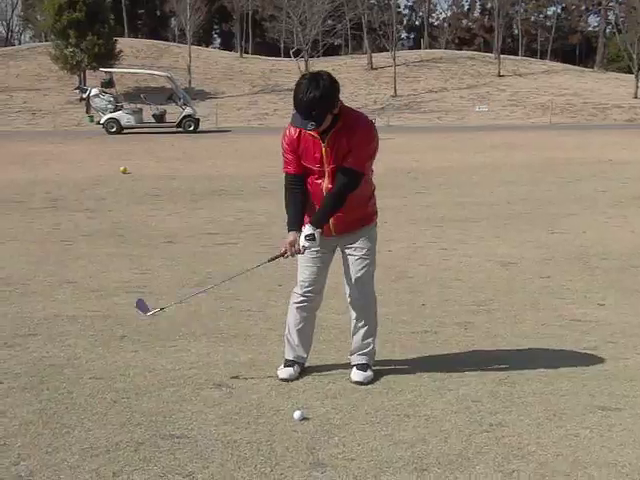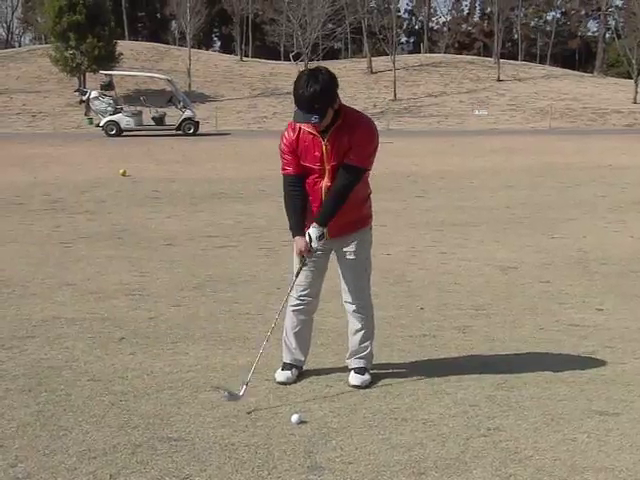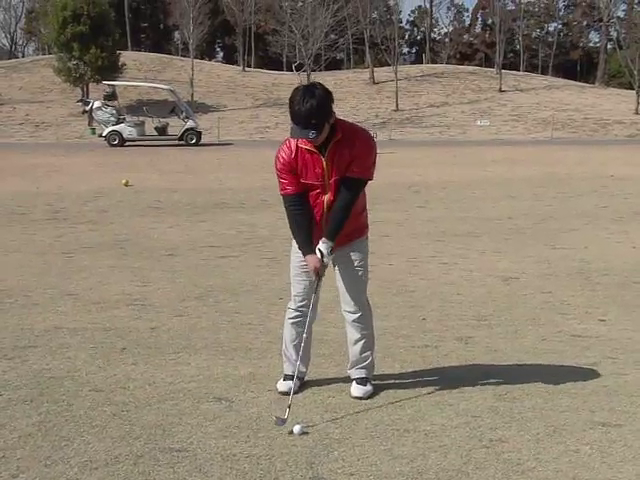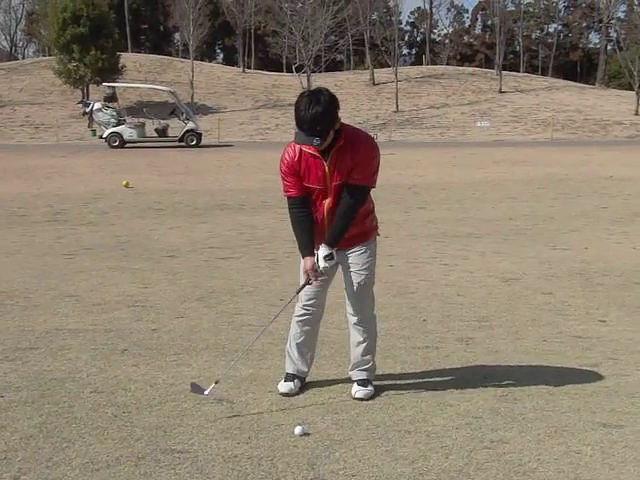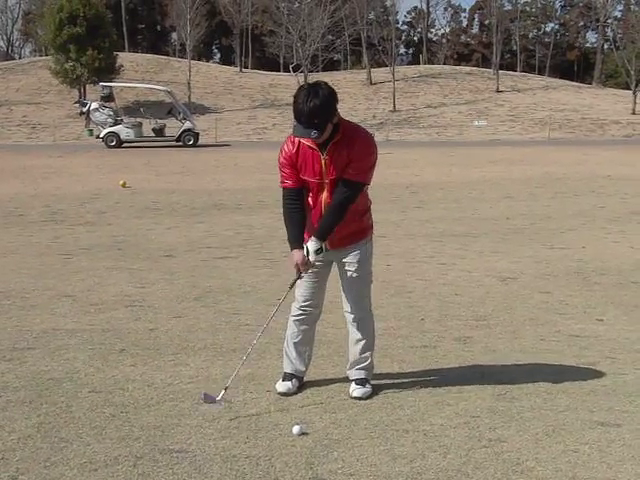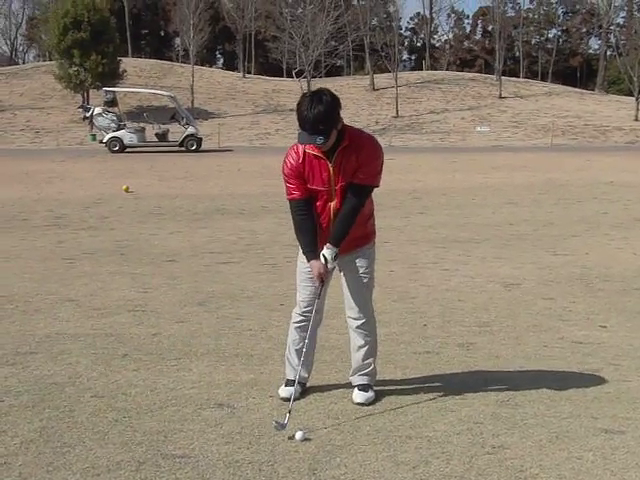
dt=0.4s
person 1, frame 1
left shoulder: (362, 129)
right shoulder: (293, 133)
left elbow: (347, 185)
right elbow: (294, 184)
left wrist: (316, 226)
right wrist: (294, 229)
left hip: (358, 225)
right hip: (312, 225)
left knee: (361, 293)
right knee: (304, 292)
left ankle: (362, 358)
right ankle: (294, 356)
person 1, frame 2
left shoulder: (362, 128)
right shoulder: (292, 133)
left elbow: (347, 183)
right elbow: (293, 186)
left wrist: (320, 225)
right wrist: (298, 232)
left hip: (352, 228)
right hip: (309, 229)
left knee: (357, 298)
right knee: (301, 297)
left ankle: (360, 362)
right ankle: (292, 360)
person 1, frame 3
left shoulder: (360, 140)
right shoulder: (287, 152)
left elbow: (348, 195)
right elbow: (295, 205)
left wrist: (327, 242)
right wrist: (309, 251)
left hip: (349, 238)
right hip: (307, 241)
left knee: (356, 306)
right knee: (298, 306)
left ankle: (361, 372)
right ankle: (293, 371)
person 1, frame 4
left shoulder: (363, 146)
right shoulder: (292, 155)
left elbow: (352, 202)
right elbow: (298, 207)
left wrist: (330, 248)
right wrist: (307, 254)
left hip: (357, 240)
right hip: (315, 241)
left knee: (361, 309)
right knee: (306, 307)
left ankle: (362, 373)
right ankle: (295, 371)
person 1, frame 5
left shoulder: (361, 142)
right shoulder: (291, 148)
left elbow: (345, 197)
right elbow: (292, 200)
left wrist: (318, 240)
right wrist: (296, 246)
left hip: (353, 239)
right hip: (310, 240)
left knee: (358, 308)
right knee: (303, 307)
left ankle: (360, 373)
right ankle: (293, 371)
person 1, frame 6
left shoulder: (367, 147)
right shoulder: (295, 157)
left elbow: (355, 202)
right elbow: (300, 211)
left wrist: (332, 248)
right wrist: (312, 256)
left hip: (356, 245)
right hip: (314, 246)
left knee: (360, 314)
right knee: (304, 312)
left ankle: (363, 379)
right ankle: (295, 376)
